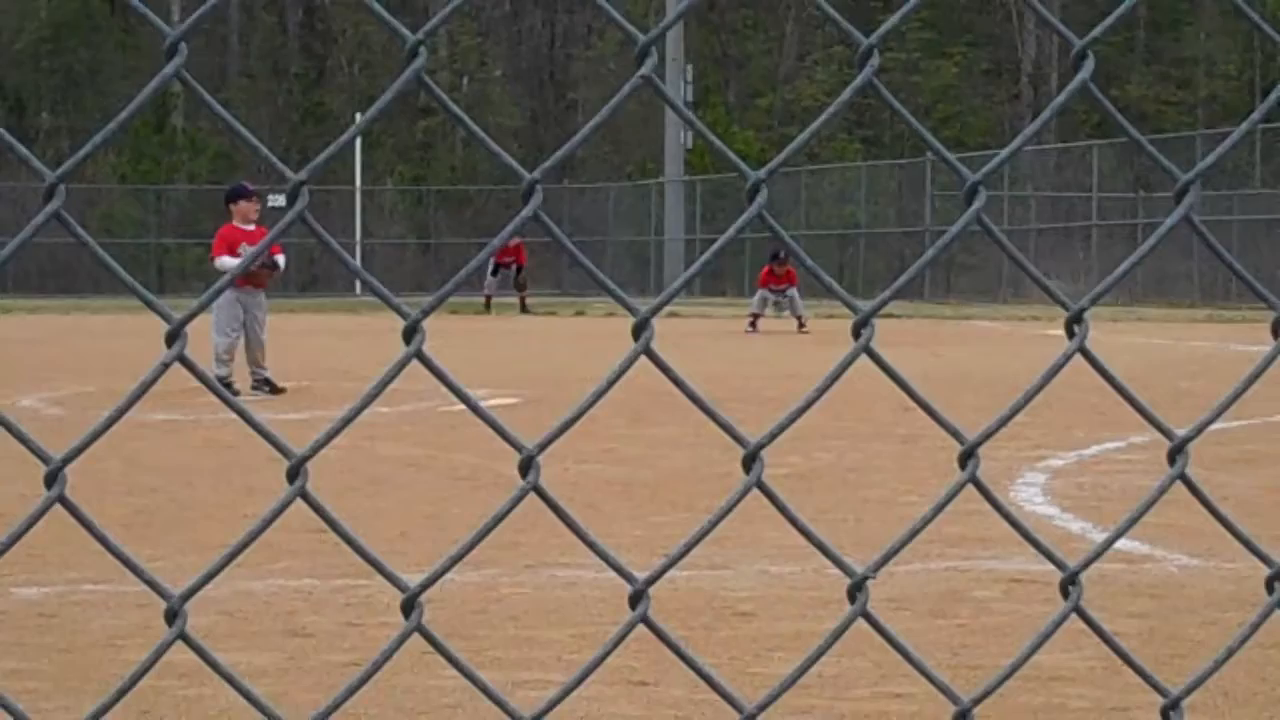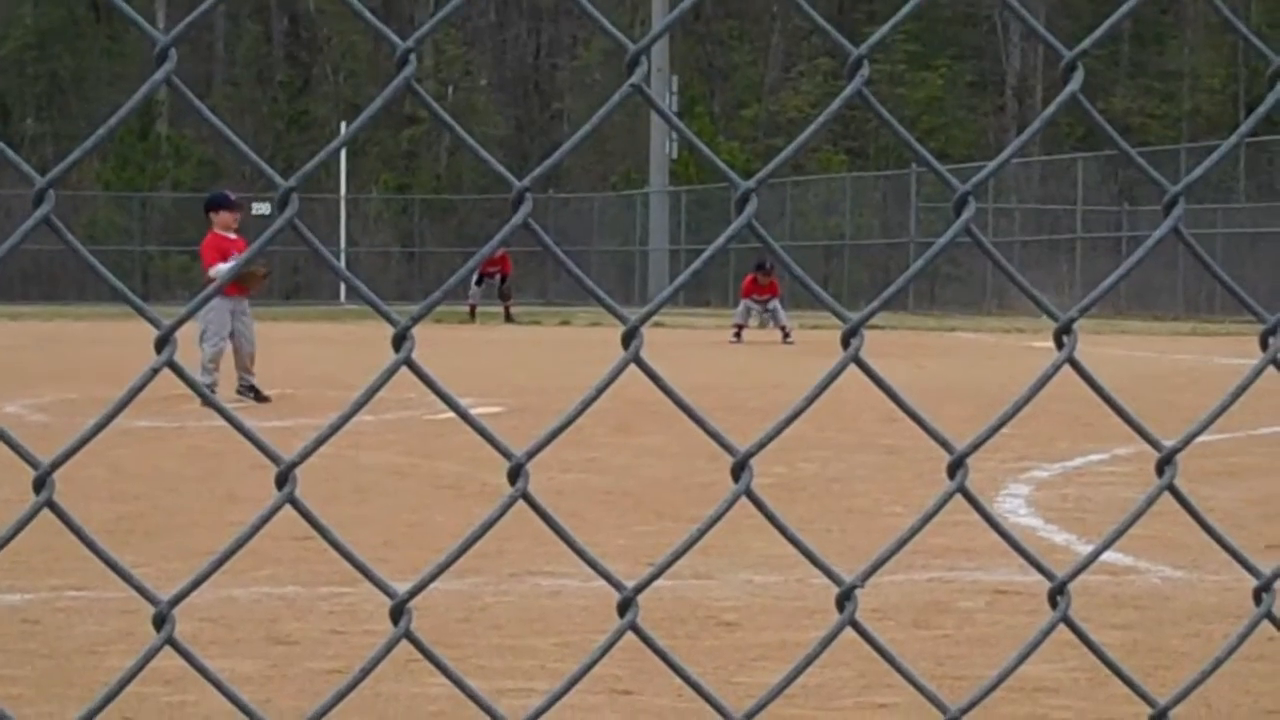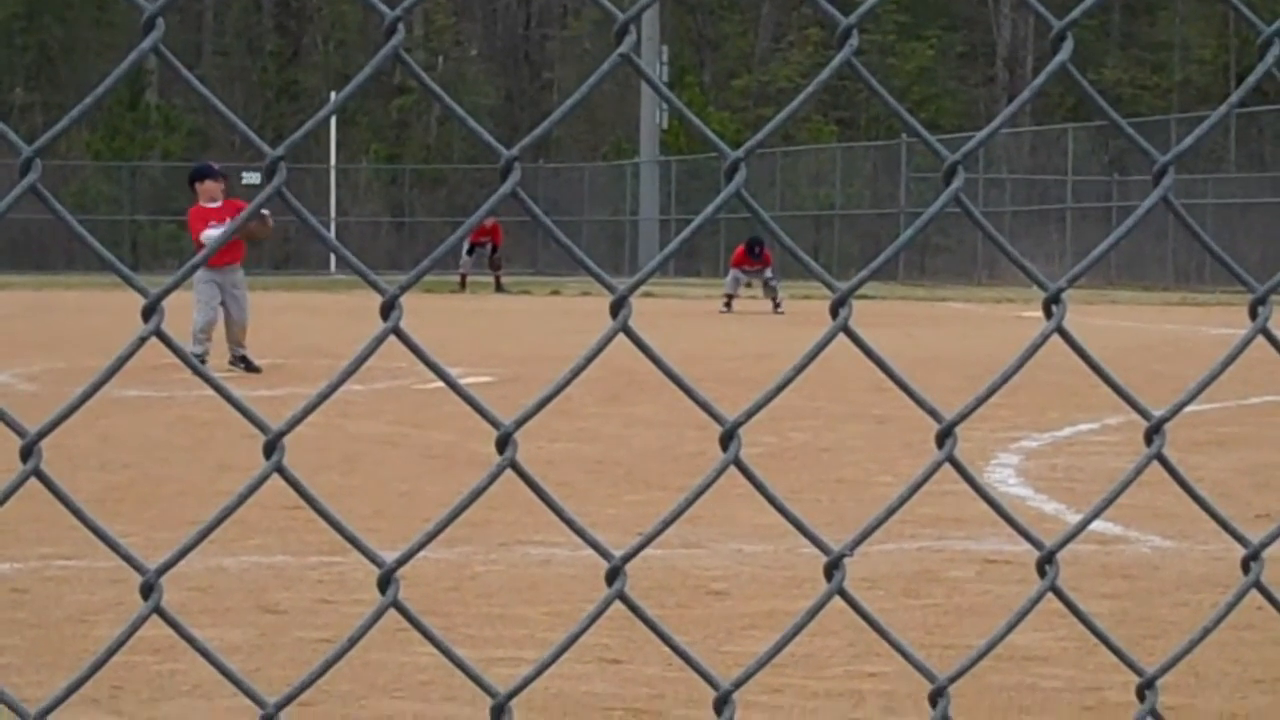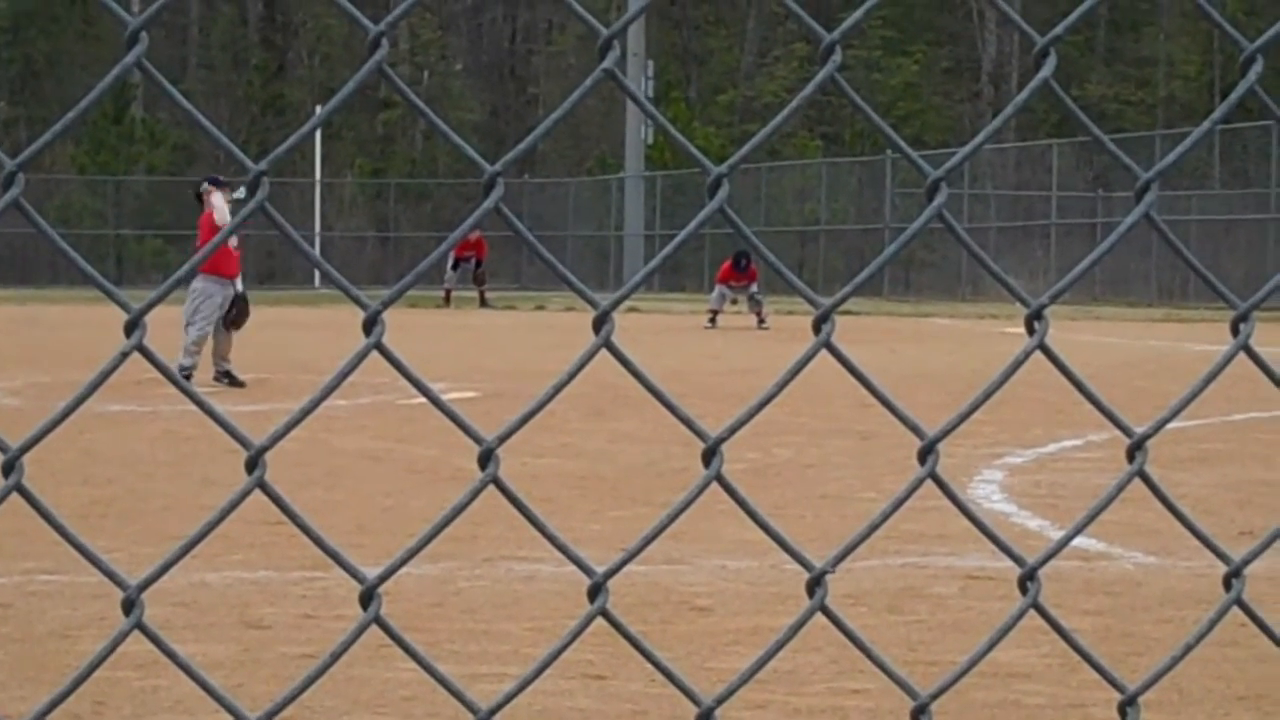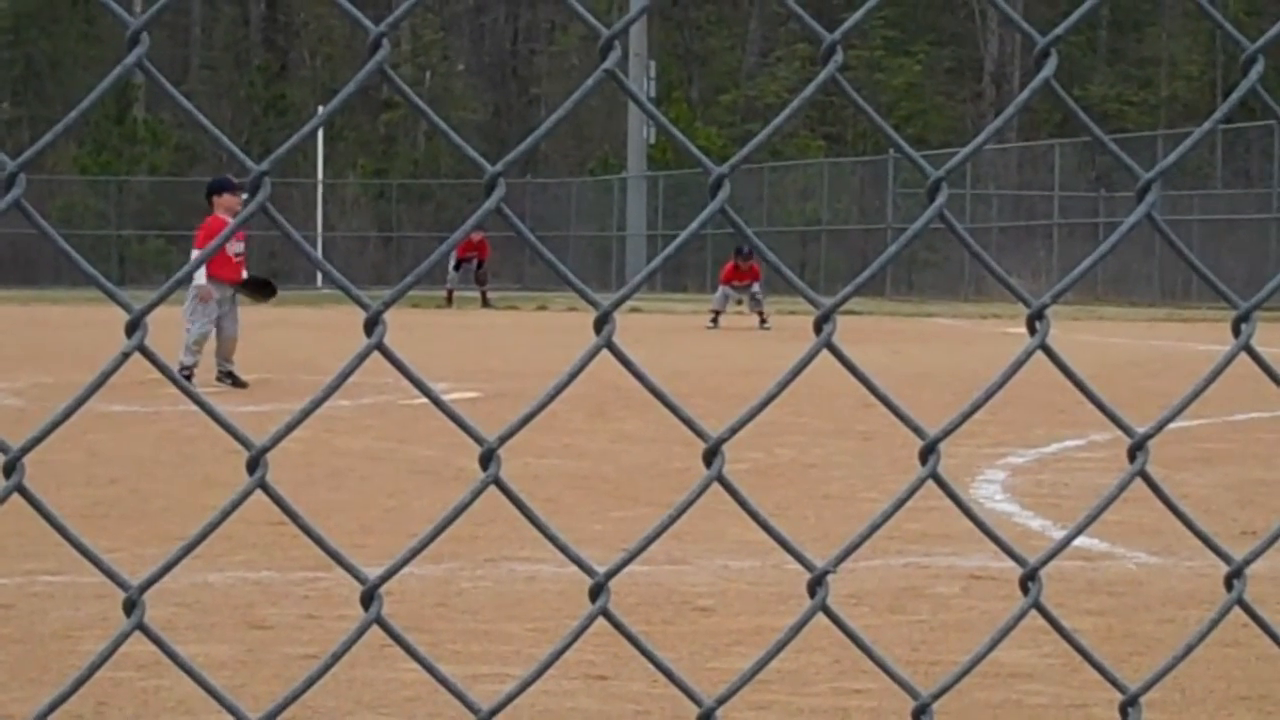
dt=0.7s
person 1, frame 1
left shoulder: (263, 233)
right shoulder: (225, 233)
left elbow: (279, 257)
right elbow: (219, 261)
left wrist: (273, 265)
right wrist: (243, 264)
left hip: (256, 293)
right hip: (231, 292)
left knee: (257, 337)
right knee: (227, 336)
left ankle: (260, 378)
right ankle: (223, 380)
person 1, frame 2
left shoulder: (240, 241)
right shoulder: (211, 242)
right elbow: (214, 271)
left hip: (240, 301)
right hip: (217, 301)
left knee: (247, 345)
right knee: (214, 345)
left ankle: (246, 384)
right ankle: (207, 388)
person 1, frame 3
left shoulder: (233, 206)
right shoulder: (196, 213)
right elbow: (207, 237)
left wrist: (263, 217)
left hip: (234, 271)
right hip: (208, 273)
left knee: (239, 316)
right knee: (205, 317)
left ankle: (238, 355)
right ankle: (198, 357)
person 1, frame 4
right shoulder: (209, 220)
right elbow: (222, 219)
left wrist: (239, 289)
right wrist: (214, 194)
left hip: (227, 286)
right hip: (208, 285)
left knee: (225, 331)
right knee: (199, 330)
left ankle: (222, 370)
right ankle: (184, 371)
person 1, frame 5
left shoulder: (237, 228)
right shoulder: (211, 225)
right elbow: (198, 254)
left wrist: (245, 279)
right wrist: (200, 283)
left hip: (230, 289)
right hip: (210, 287)
left knee: (230, 332)
right knee: (200, 329)
left ankle: (225, 371)
right ankle: (185, 370)
